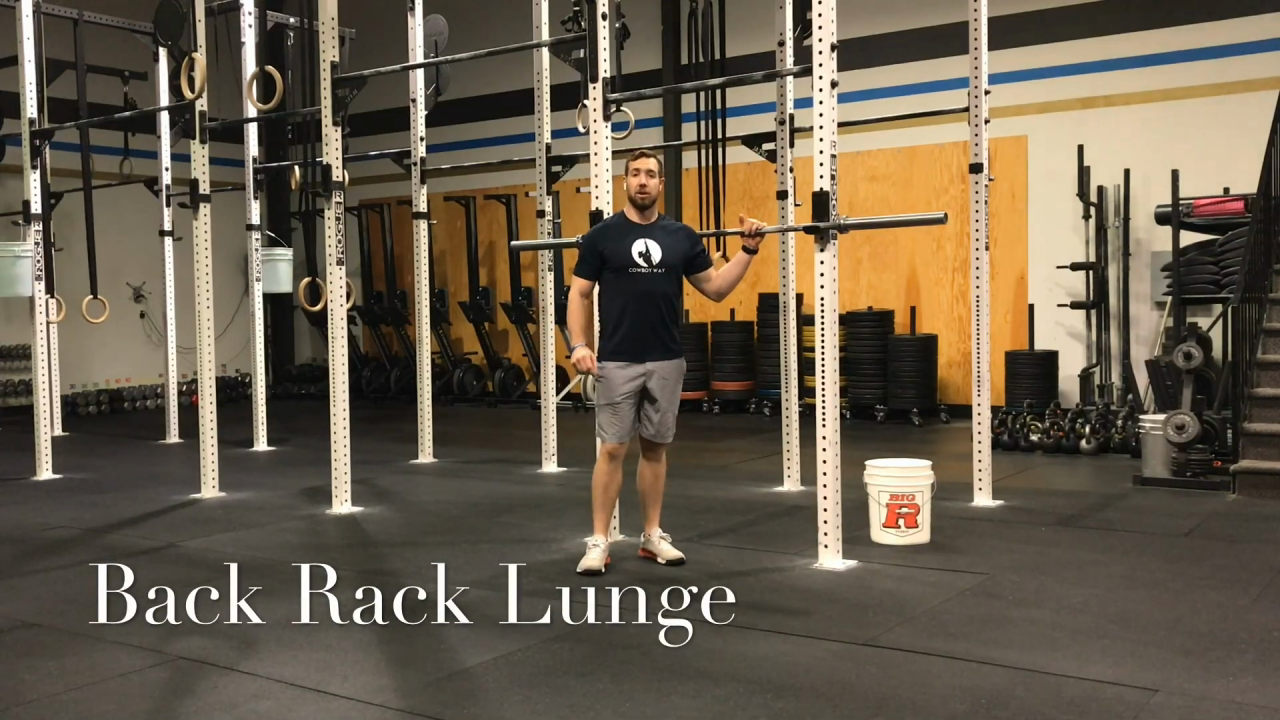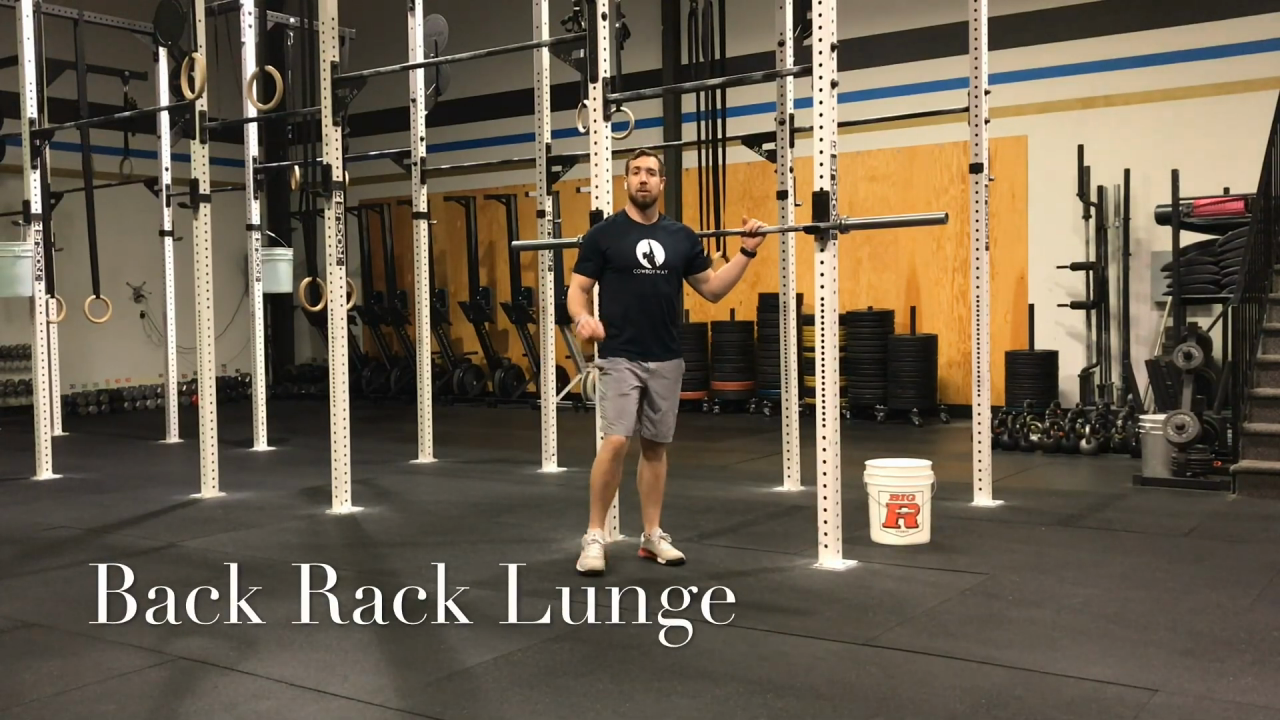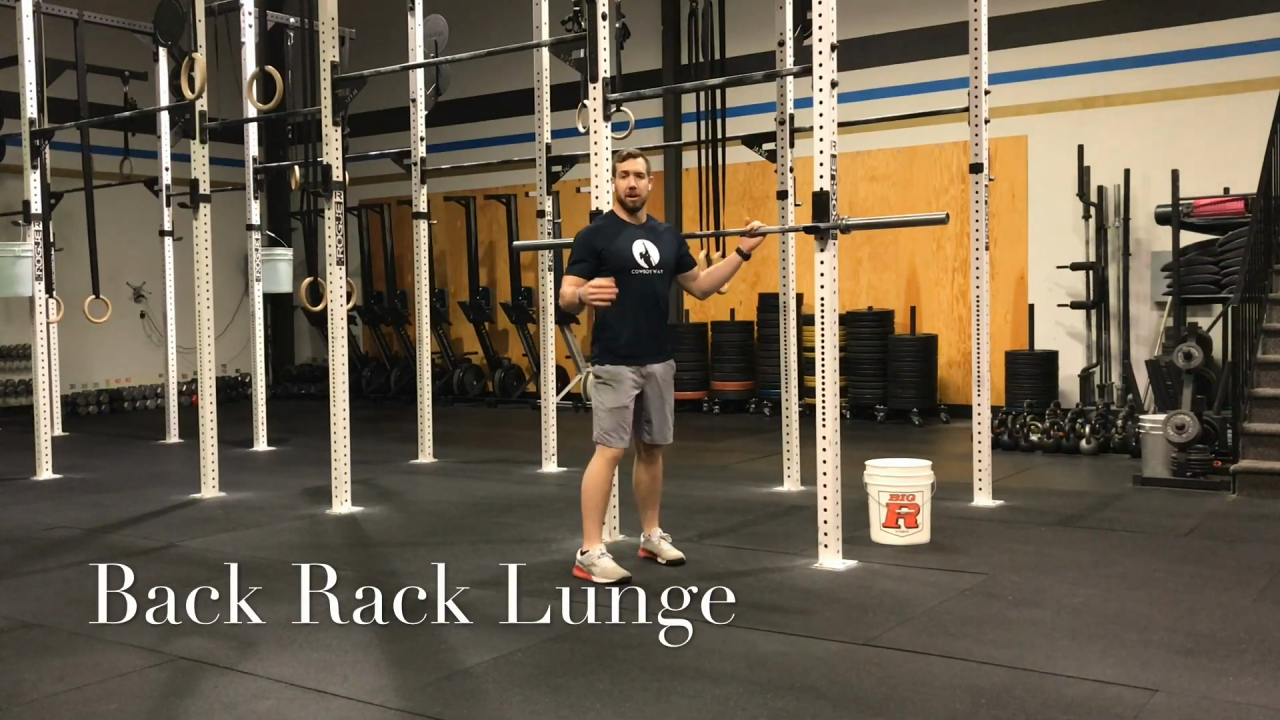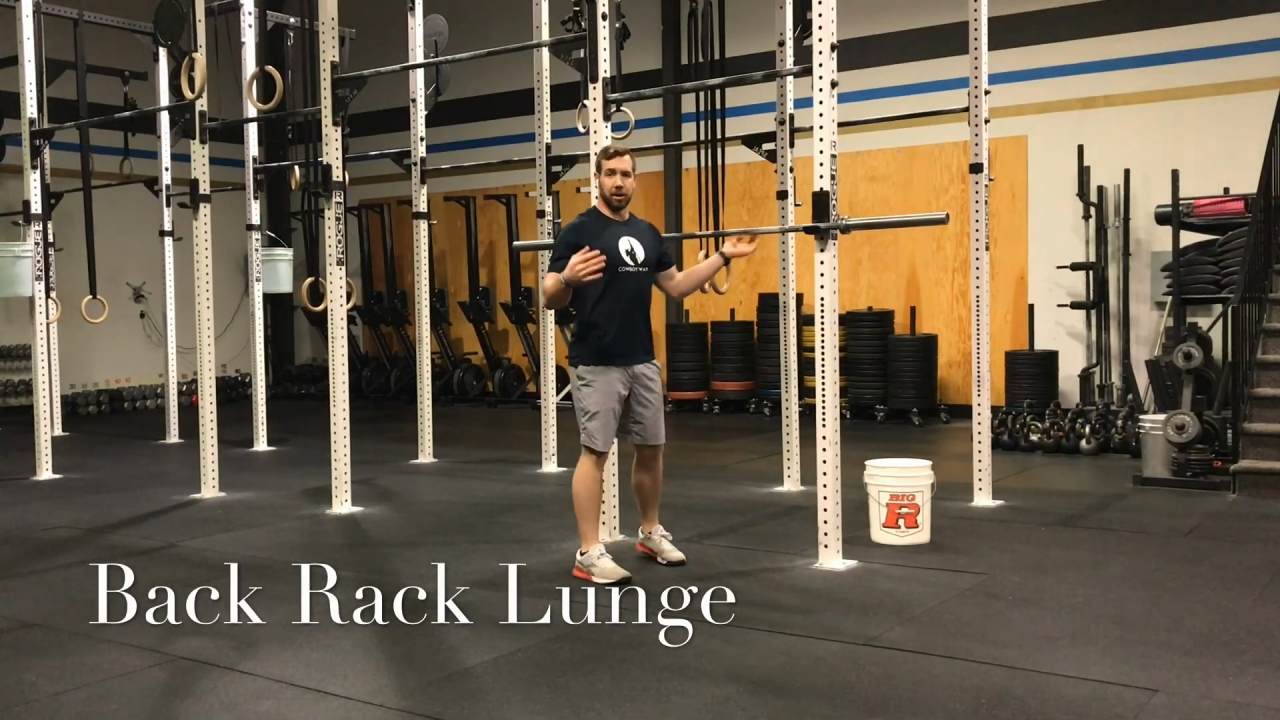
dt=0.3s
person 1, frame 1
left shoulder: (682, 236)
right shoulder: (602, 235)
left elbow: (716, 288)
right elbow: (578, 295)
left wrist: (748, 250)
right wrist: (579, 345)
left hip: (667, 361)
right hip: (616, 361)
left knee: (655, 447)
right knee: (612, 449)
left ankle: (652, 535)
right ankle: (598, 541)
person 1, frame 2
left shoulder: (681, 236)
right shoulder: (604, 234)
left elbow: (712, 289)
right elbow: (577, 290)
left wrist: (746, 252)
right wrist: (582, 318)
left hip: (667, 360)
right hip: (620, 357)
left knee: (655, 446)
right knee: (616, 442)
left ankle: (652, 536)
right ankle: (593, 535)
person 1, frame 3
left shoulder: (667, 235)
right shoulder: (595, 234)
left elbow: (700, 285)
right elbow: (565, 294)
left wrist: (741, 252)
right wrist: (582, 296)
left hip: (659, 360)
right hip: (615, 363)
left knee: (651, 449)
right knee: (611, 451)
left ankle: (652, 535)
right ankle: (590, 551)
person 1, frame 4
left shoulder: (648, 233)
right shoulder: (578, 232)
left elbow: (674, 285)
right elbow: (550, 297)
left wrist: (721, 258)
right wrist: (568, 277)
left hip: (642, 361)
right hip: (597, 364)
left knee: (650, 448)
right knee: (596, 451)
left ankle: (650, 532)
right ankle: (589, 553)
